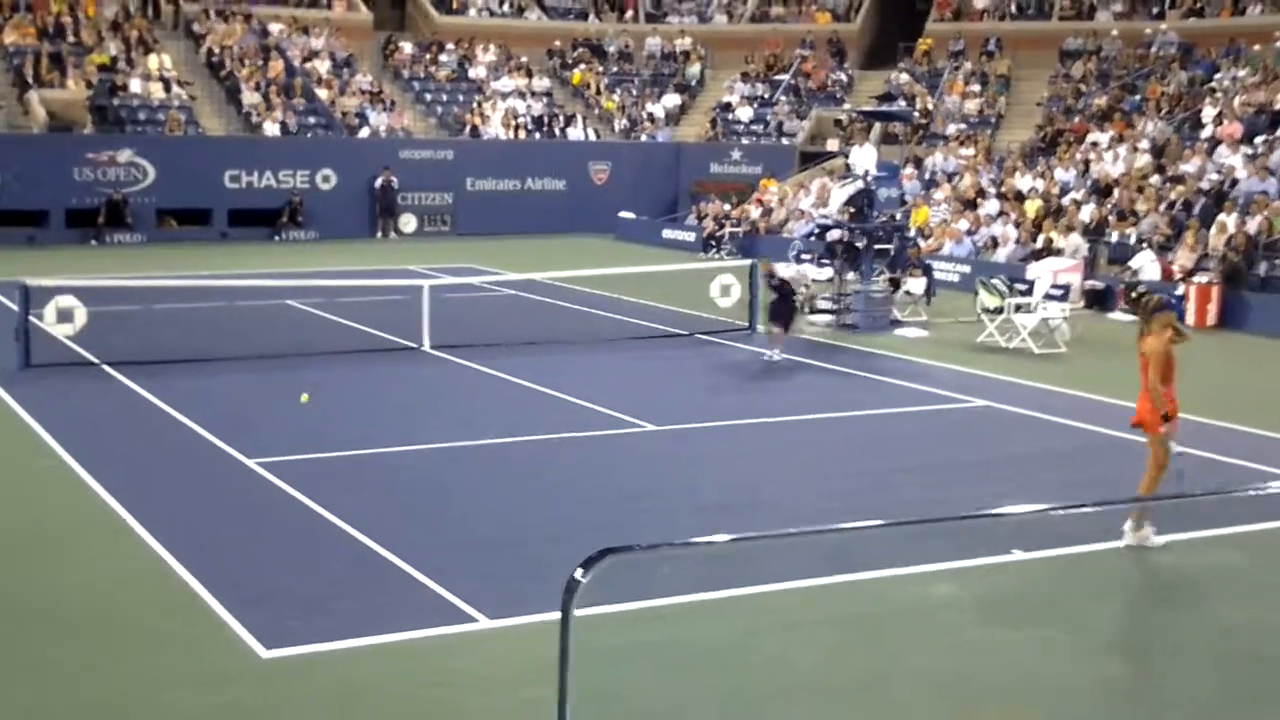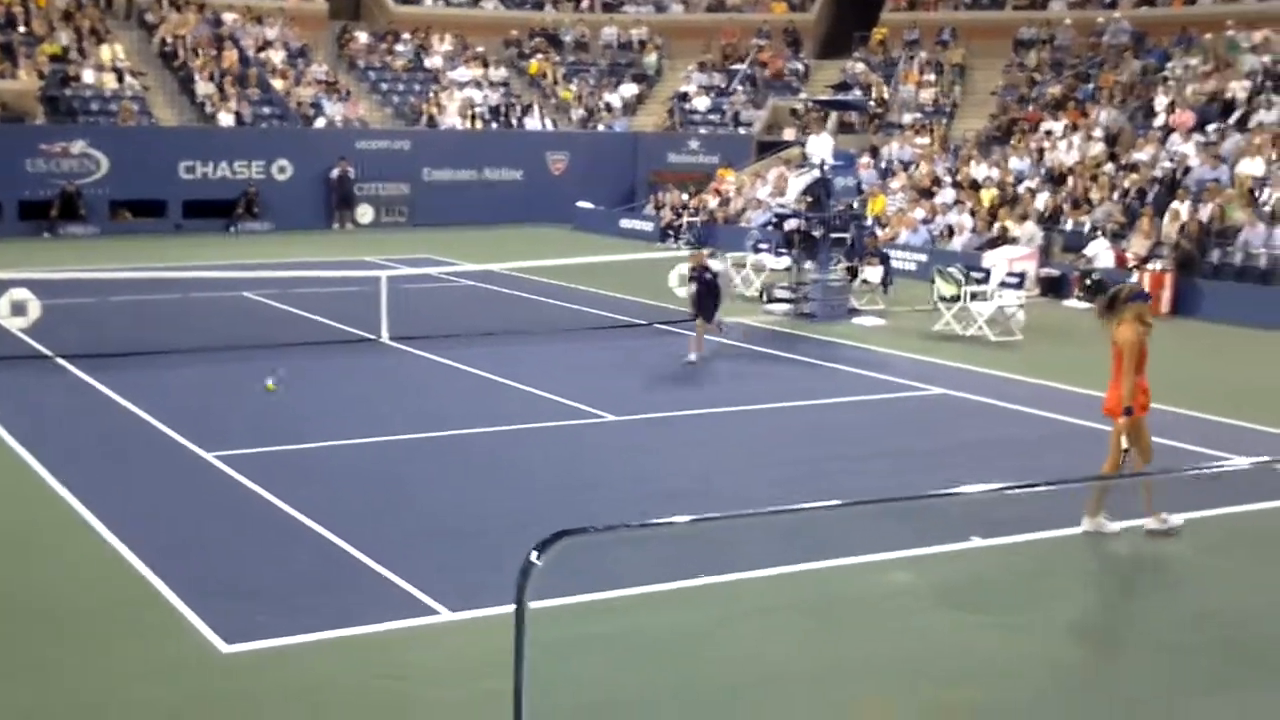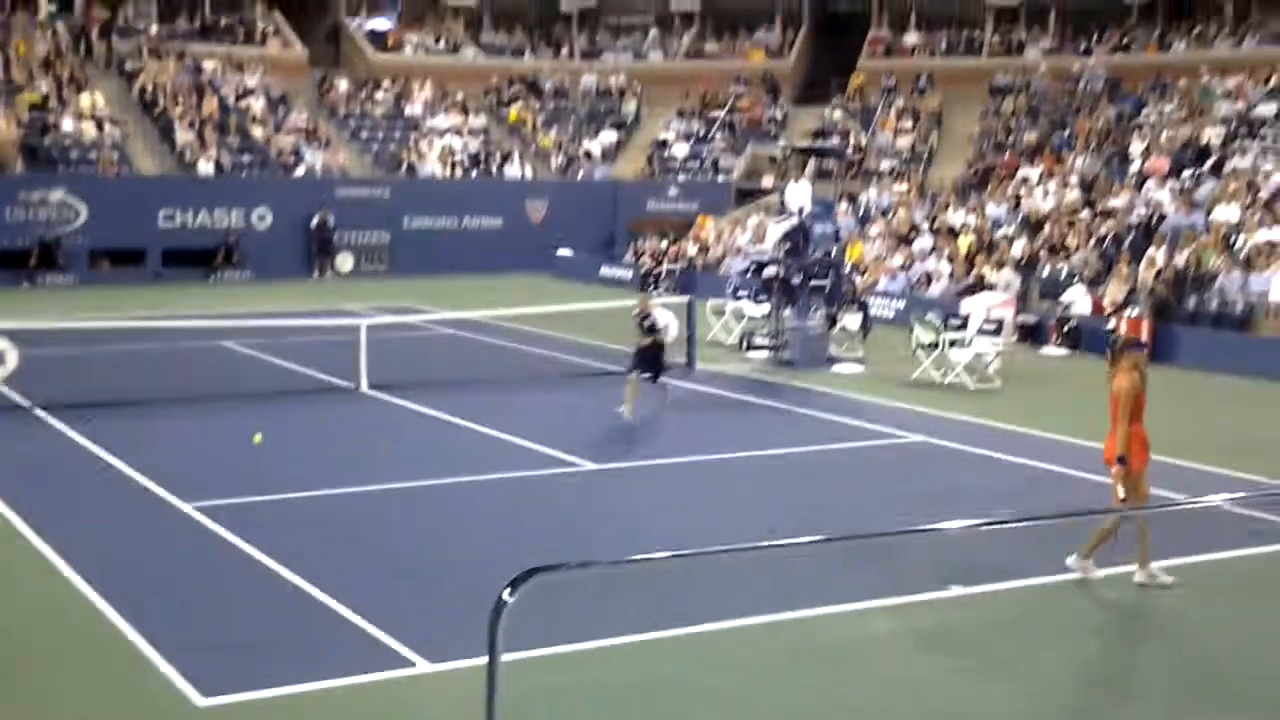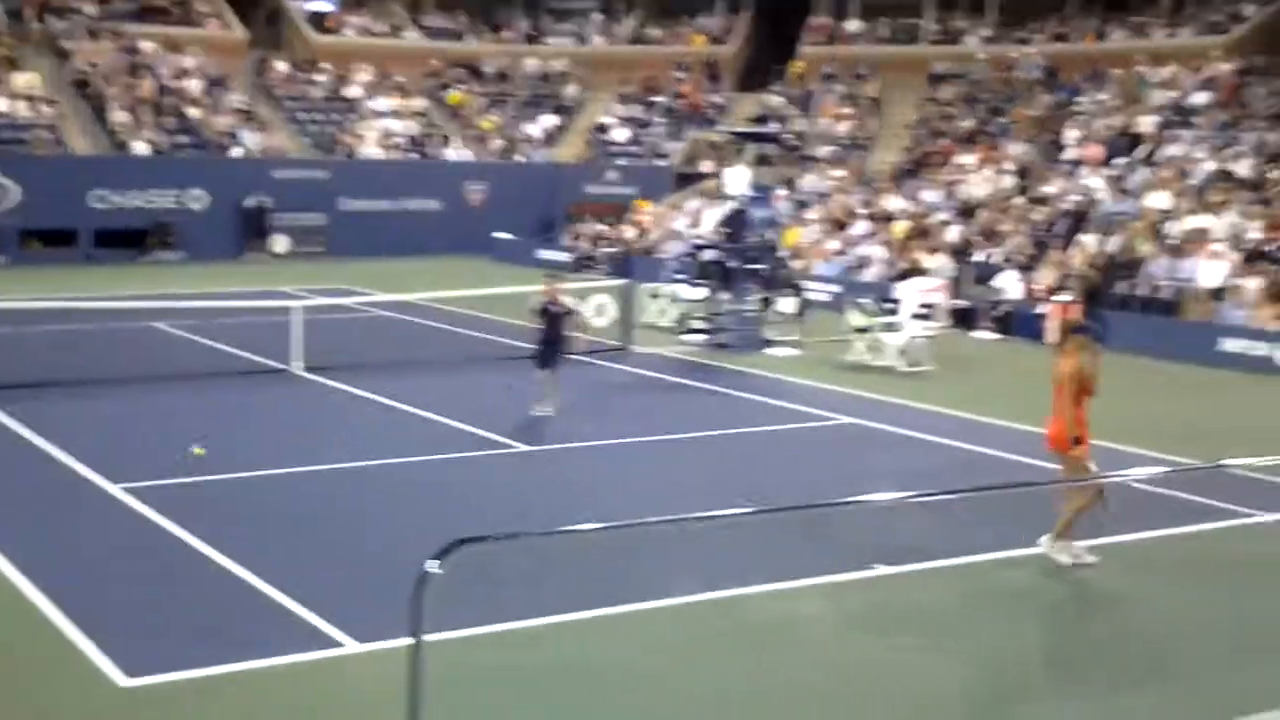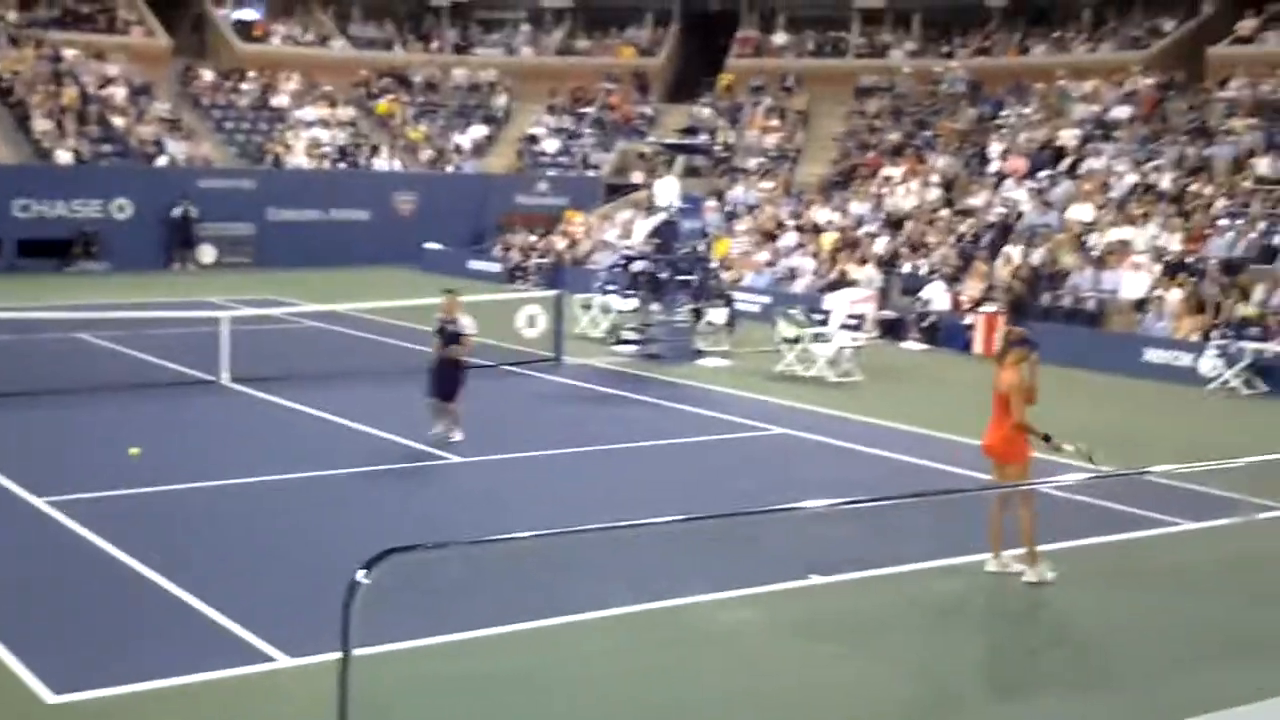
dt=0.2s
person 1, frame 1
left shoulder: (1150, 337)
right shoulder: (1157, 344)
left elbow: (1183, 337)
right elbow: (1154, 385)
left wrist: (1171, 325)
right wrist: (1165, 418)
left hip: (1151, 407)
right hip: (1157, 410)
left knee: (1156, 469)
right knee: (1155, 472)
left ankle: (1134, 521)
right ankle: (1136, 531)
person 1, frame 2
left shoulder: (1124, 327)
right shoulder: (1131, 334)
left elbow: (1148, 328)
right elbow: (1128, 376)
left wrist: (1143, 319)
right wrist: (1126, 412)
left hip: (1131, 400)
right hip: (1126, 400)
left knee: (1144, 457)
right knee: (1117, 461)
left ankle: (1154, 517)
right ankle: (1092, 517)
person 1, frame 3
left shoulder: (1127, 376)
right shoulder: (1127, 382)
left elbow: (1137, 409)
right elbow: (1122, 424)
left wrist: (1141, 375)
right wrist: (1119, 461)
left hip: (1134, 448)
right hip: (1127, 450)
left knee: (1140, 507)
right knee: (1126, 512)
left ankle: (1145, 569)
right ankle: (1082, 557)
person 1, frame 4
left shoulder: (1072, 361)
right shoulder: (1072, 366)
left elbow: (1090, 391)
right elbow: (1066, 409)
left wrist: (1093, 360)
right wrist: (1077, 442)
left hip: (1063, 431)
right hip: (1068, 433)
left knee: (1075, 489)
right knee: (1092, 491)
left ankle: (1066, 546)
right ankle: (1055, 538)
person 1, frame 5
left shoulder: (1004, 371)
right shoulder: (1015, 377)
left elbow: (1028, 399)
right elbow: (1018, 419)
left wrist: (1030, 369)
right wrist: (1045, 437)
left hip: (995, 438)
right hip: (1011, 442)
left knee: (1002, 499)
right knee: (1026, 503)
left ankle: (995, 557)
right ankle: (1033, 566)
